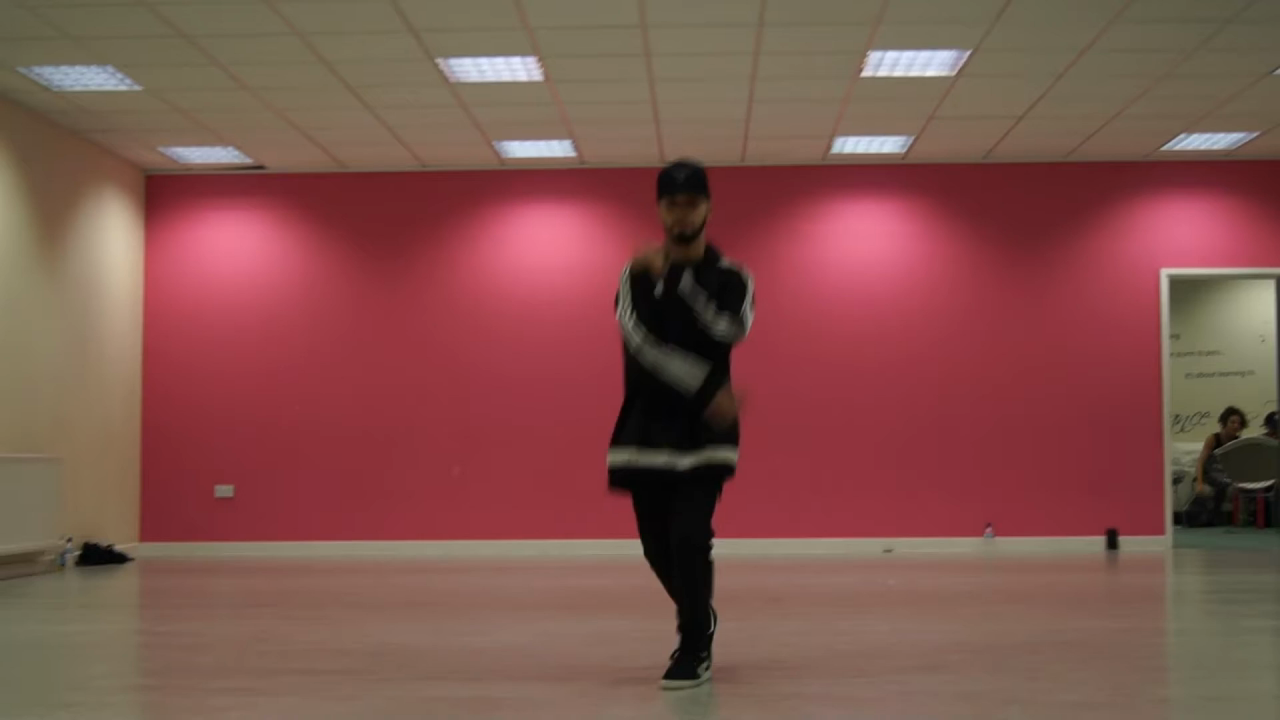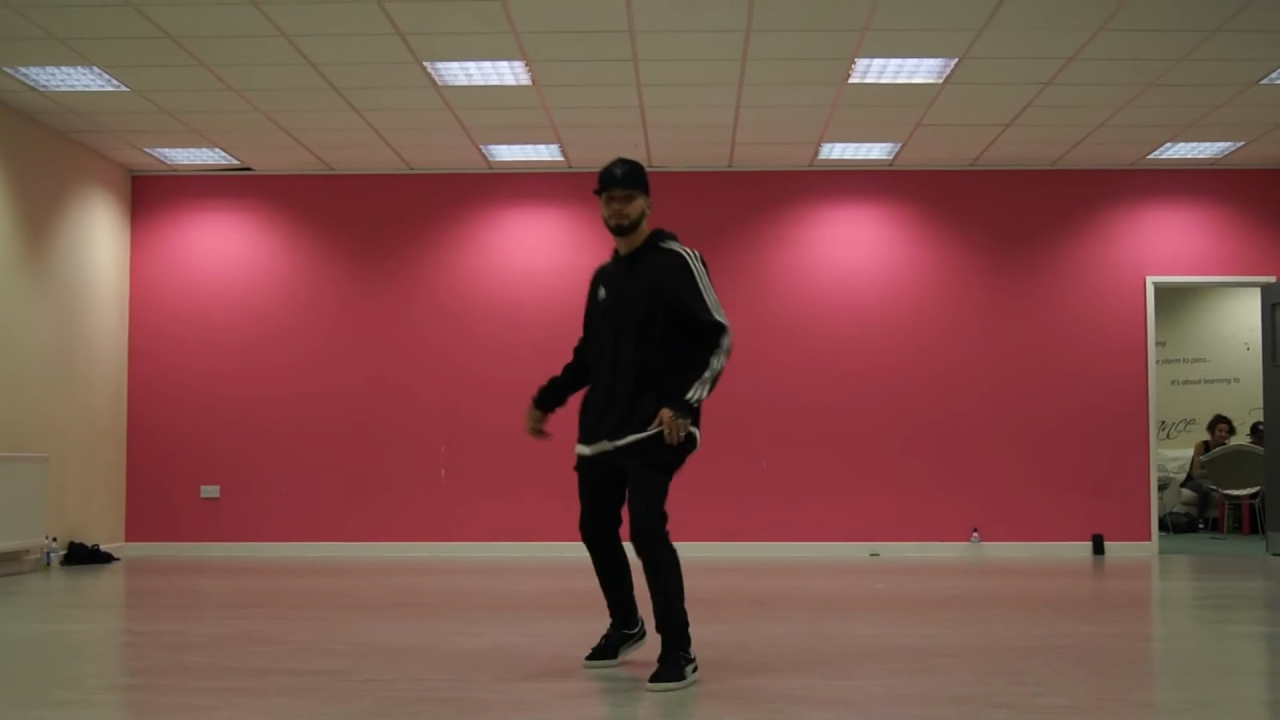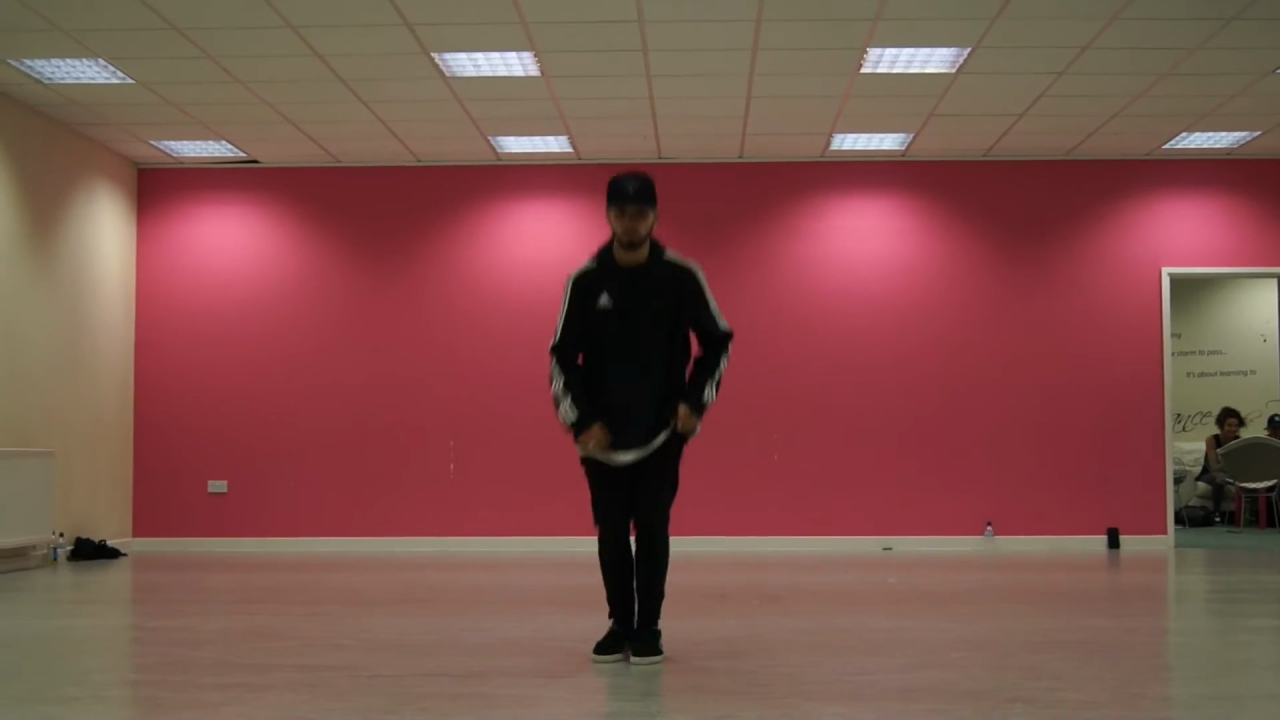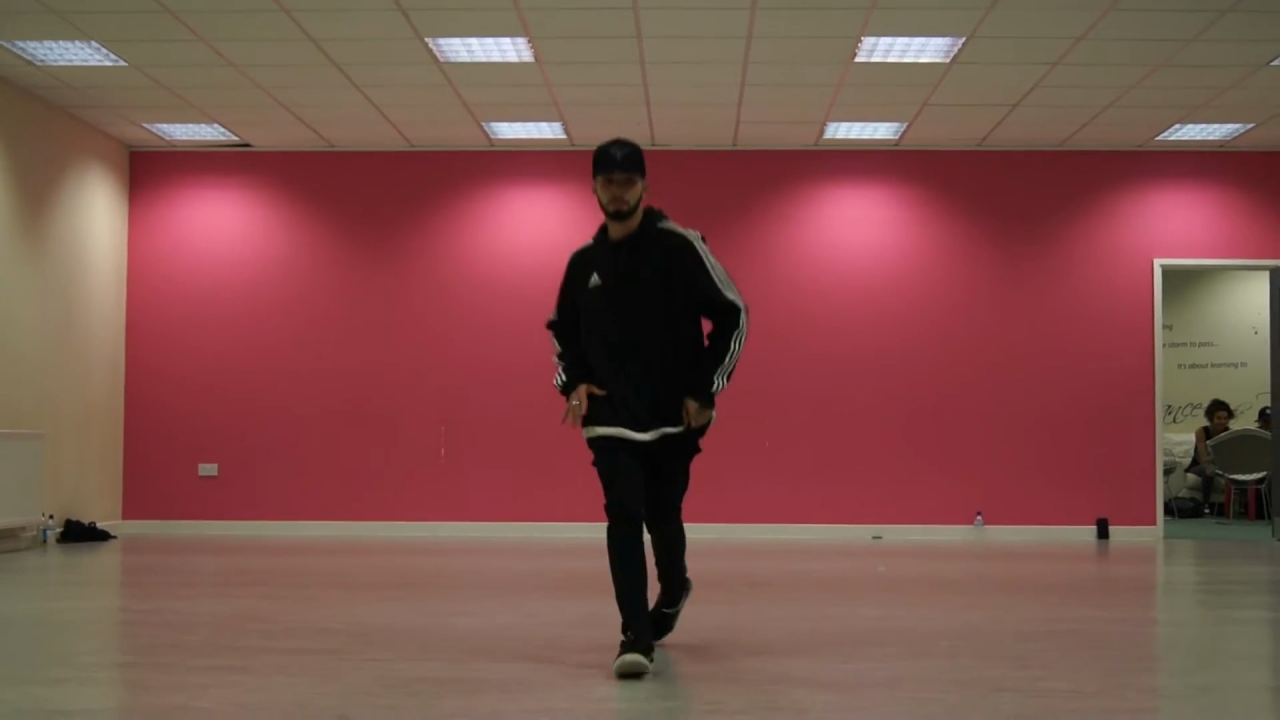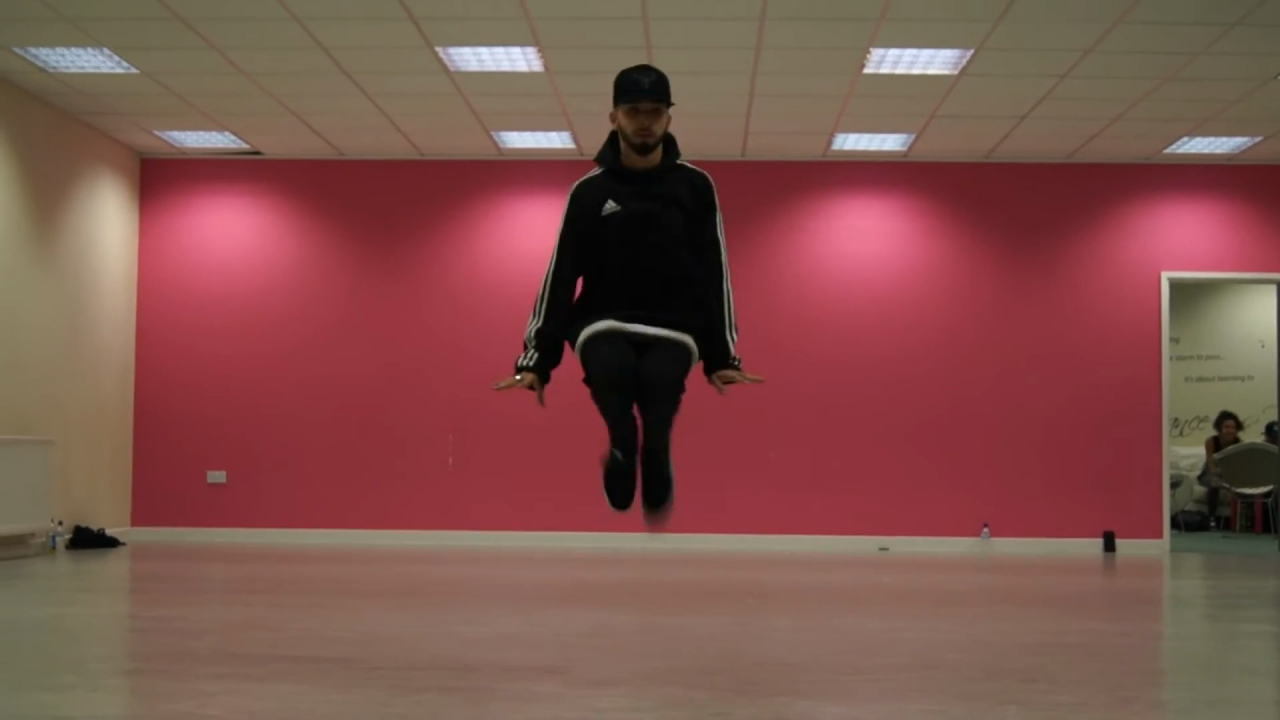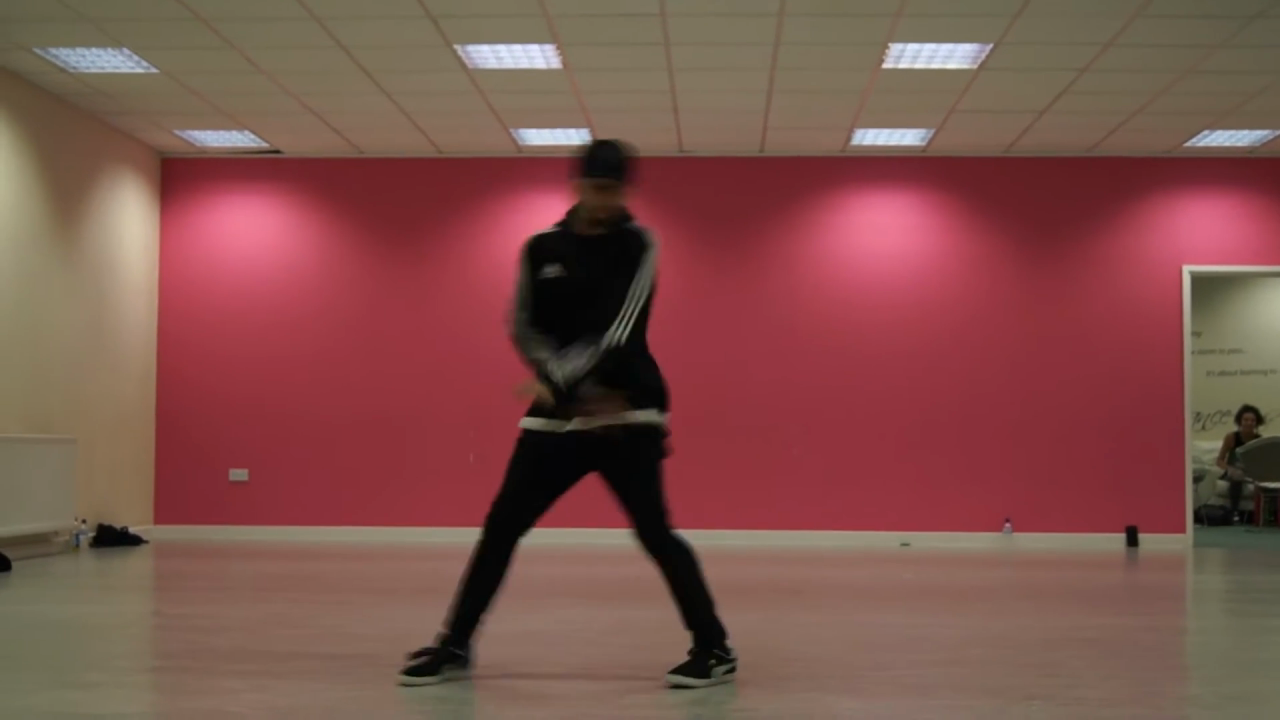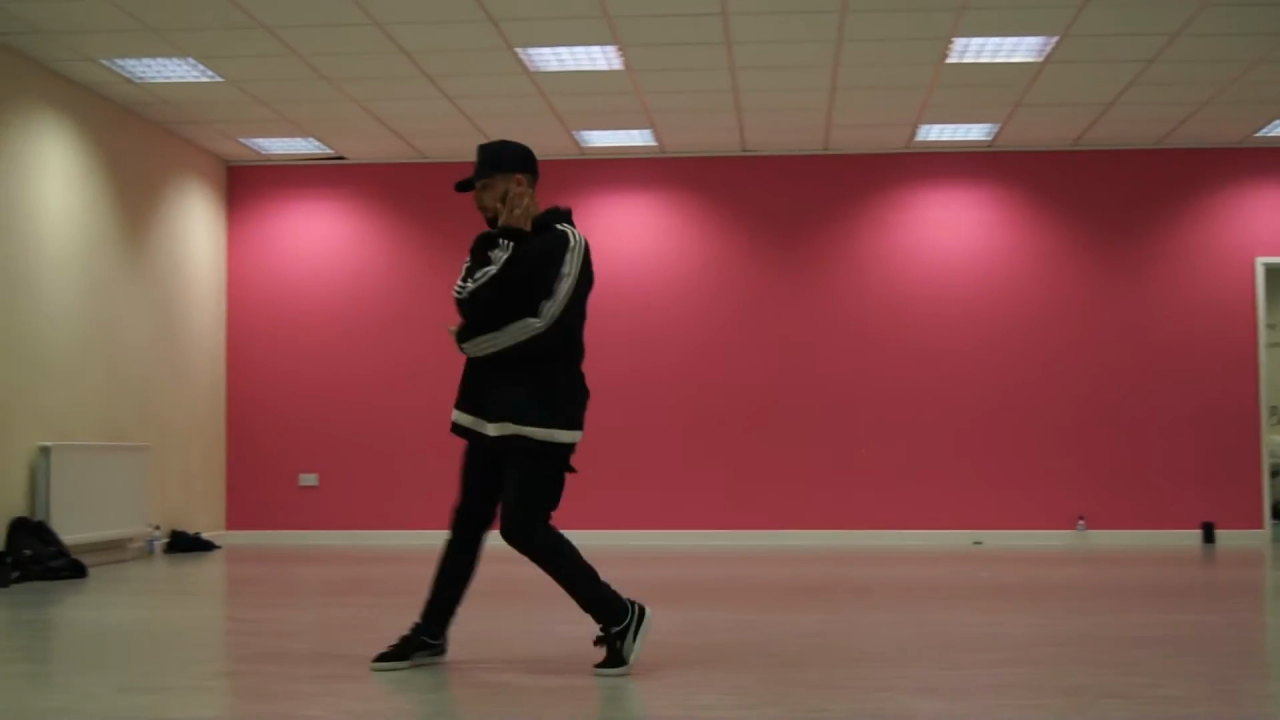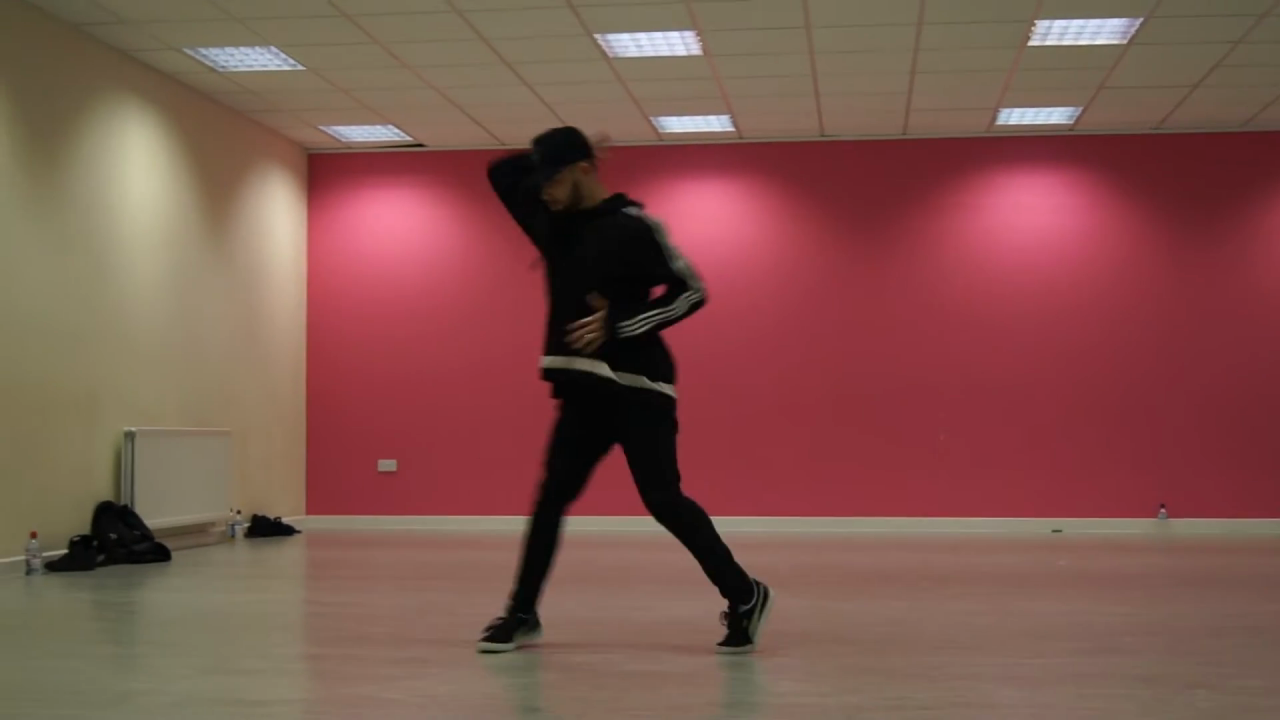
dt=0.7s
person 1, frame 1
left shoulder: (733, 279)
right shoulder: (636, 275)
left elbow: (725, 333)
right elbow: (640, 343)
left wrist: (677, 276)
right wrist: (706, 390)
left hip: (704, 440)
right hip: (644, 438)
left knee: (689, 540)
right knee: (658, 545)
left ankle: (694, 649)
right ankle: (699, 620)
person 1, frame 2
left shoulder: (678, 261)
right shoulder: (603, 277)
left elbow: (716, 339)
left wrist: (684, 402)
right wrist: (545, 399)
left hip: (656, 426)
right hip: (601, 428)
left knee: (647, 530)
right knee: (595, 529)
left ankle: (678, 652)
right ankle: (626, 624)
person 1, frame 3
left shoulder: (682, 276)
right shoulder: (585, 281)
left elbow: (716, 343)
right elbow: (560, 358)
left wrist: (694, 402)
right wrist: (580, 422)
left hip: (661, 429)
right hip: (605, 433)
left knee: (652, 528)
right knee: (612, 531)
left ankle: (648, 628)
right ankle: (621, 625)
person 1, frame 4
left shoulder: (681, 246)
right shoulder: (583, 263)
left elbow: (733, 317)
right elbow: (564, 332)
left wrist: (705, 389)
right wrist: (573, 382)
left hip: (673, 413)
right hip: (610, 417)
left knee: (663, 515)
right knee: (624, 513)
left ankle: (673, 590)
right ankle: (637, 634)
person 1, frame 5
left shoulder: (695, 188)
right shoulder: (590, 192)
left elbow: (714, 277)
right elbow: (561, 280)
left wrist: (722, 357)
right wrist: (537, 362)
left hip: (671, 328)
right hip: (604, 326)
left knee: (656, 385)
right knee: (612, 369)
right ankle: (624, 458)
person 1, frame 6
left shoulder: (638, 245)
right shoulder: (542, 250)
left elbow: (619, 333)
right elbow: (525, 329)
left wrist: (558, 379)
right wrist: (572, 384)
left hip: (625, 414)
right hip: (557, 412)
left knee: (652, 529)
right knee: (504, 521)
left ankle: (714, 646)
right ankle: (455, 645)
person 1, frame 7
left shoulder: (565, 242)
right shoulder: (489, 245)
left elbow: (546, 326)
right elbow: (469, 307)
left wrist: (469, 343)
right wrist: (507, 243)
left hip: (542, 414)
right hip: (490, 411)
left knee: (523, 528)
right knee: (468, 523)
left ankle: (619, 618)
right ankle: (430, 634)
person 1, frame 8
left shoulder: (635, 226)
right shoulder: (551, 222)
left elbow: (692, 292)
right elbow: (501, 172)
left wrist: (618, 327)
right wrist: (548, 152)
left hip: (639, 383)
right hip: (584, 388)
left knee: (662, 498)
right knee: (553, 496)
left ankle: (744, 598)
right ankle: (521, 613)
